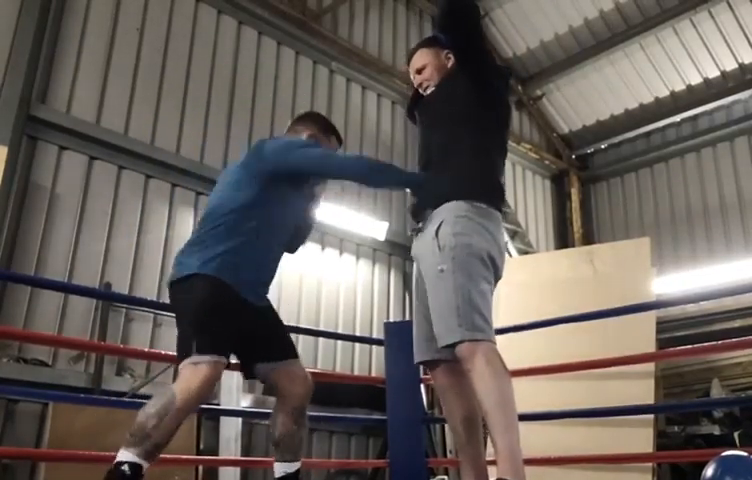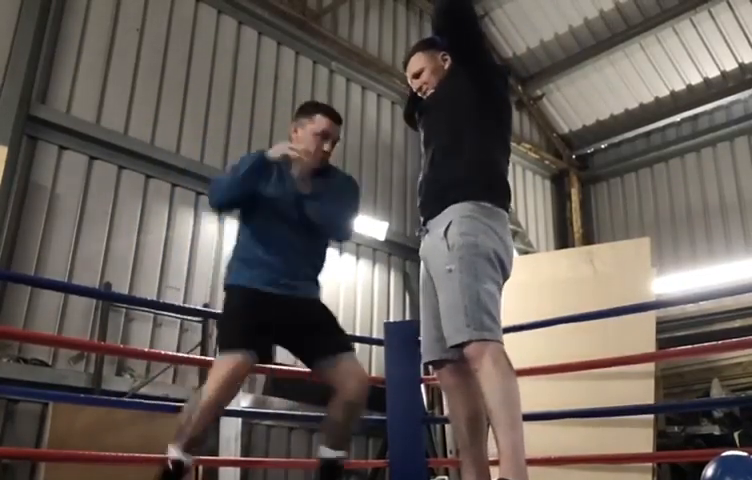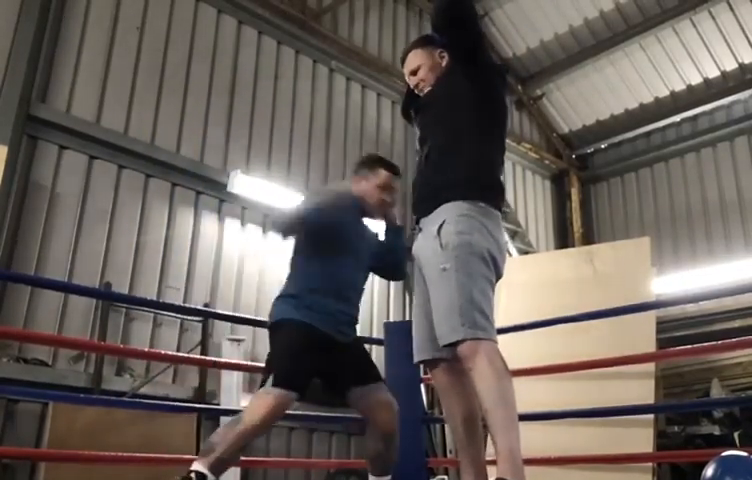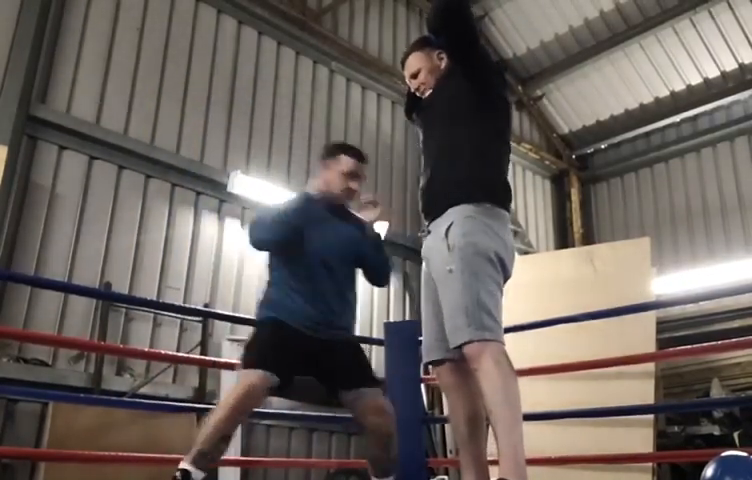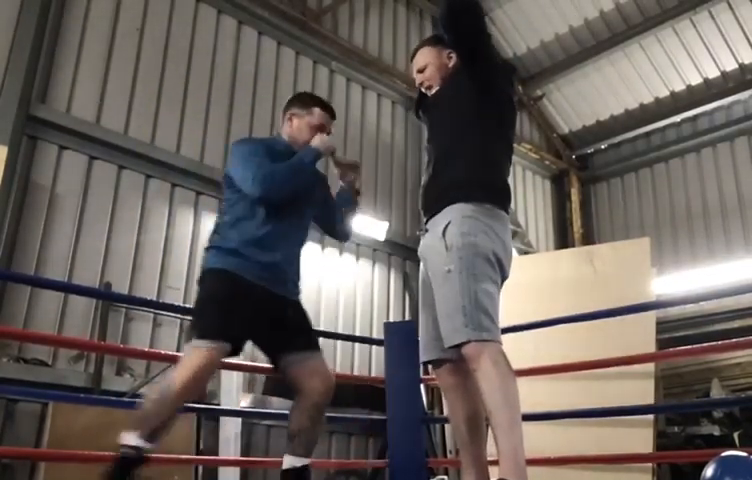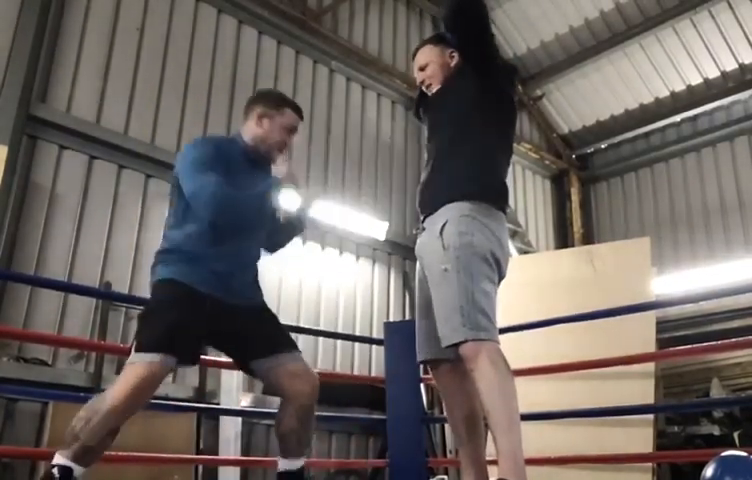
dt=0.3s
person 1, frame 1
left shoulder: (479, 79)
right shoulder: (438, 106)
right elbow: (413, 110)
right wrist: (423, 87)
left hip: (460, 220)
right hip: (435, 229)
left knee: (471, 343)
right knee: (443, 362)
person 1, frame 2
left shoulder: (478, 80)
right shoulder: (439, 108)
right elbow: (411, 113)
right wrist: (420, 92)
left hip: (467, 220)
right hip: (438, 231)
left knee: (477, 344)
right knee: (448, 362)
person 1, frame 3
left shoulder: (475, 78)
right shoulder: (434, 105)
right elbow: (408, 109)
left hip: (460, 219)
right hip: (433, 229)
left knee: (472, 342)
right knee: (442, 360)
person 1, frame 4
left shoulder: (475, 79)
right shoulder: (438, 106)
right elbow: (413, 109)
left hip: (469, 220)
right hip: (441, 231)
left knee: (478, 344)
right knee: (447, 361)
person 1, frame 5
left shoulder: (482, 78)
right shoulder: (445, 104)
right elbow: (422, 105)
left hip: (467, 221)
right hip: (441, 231)
left knee: (477, 344)
right knee: (448, 361)
person 1, frame 6
left shoulder: (484, 79)
right shoulder: (446, 105)
right elbow: (422, 105)
left hip: (463, 219)
right hip: (438, 229)
left knee: (474, 343)
right knee: (445, 360)
person 2, frame 1
left shoulder: (292, 178)
right shoulder: (278, 152)
left elbow: (284, 242)
right elbow: (350, 167)
left wrist: (308, 208)
right wrist: (417, 180)
left hip: (244, 292)
right hip: (207, 278)
left knee: (296, 386)
right knee: (199, 380)
person 2, frame 2
left shoulder: (337, 183)
right shoulder: (263, 168)
left elbow: (340, 229)
right elbow: (219, 198)
left wrist: (305, 183)
right wrist: (265, 158)
left hip: (302, 296)
right hip: (251, 289)
left knee: (354, 383)
right knee: (228, 373)
person 2, frame 3
left shoulder: (366, 235)
right shoulder: (326, 211)
left elbow: (396, 270)
right elbow: (286, 224)
left wrist: (393, 225)
right wrist: (344, 198)
left hip: (340, 335)
right hip: (300, 324)
left knee: (386, 412)
right knee: (269, 408)
person 2, frame 4
left shoulder: (354, 228)
right shoulder: (292, 207)
left elbow: (381, 276)
right elbow: (261, 236)
left wrist: (371, 230)
right wrist: (309, 200)
left hip: (336, 336)
right hip: (283, 323)
left knee: (381, 415)
right knee: (245, 392)
person 2, frame 5
left shoulder: (313, 180)
right shoulder: (248, 149)
left elbow: (339, 230)
right elbow: (266, 186)
left wrist: (349, 191)
right wrist: (311, 154)
left hip: (280, 291)
right hip: (233, 274)
left knee: (319, 384)
right knee: (201, 363)
person 2, frame 6
left shoulder: (263, 177)
right shoulder: (203, 152)
left elbow: (271, 240)
right elbow: (214, 208)
left wrist: (298, 219)
right wrist: (272, 185)
left hip: (241, 298)
right hip: (185, 285)
left knee: (303, 384)
right knee: (139, 380)
